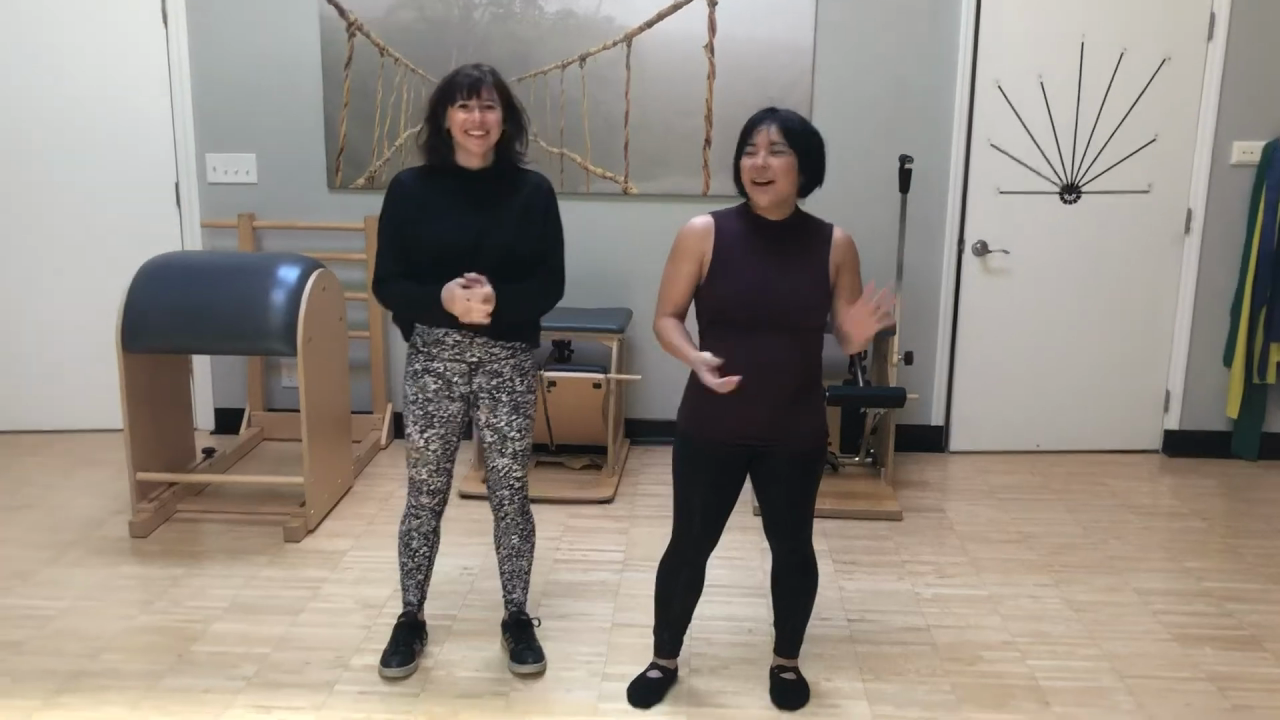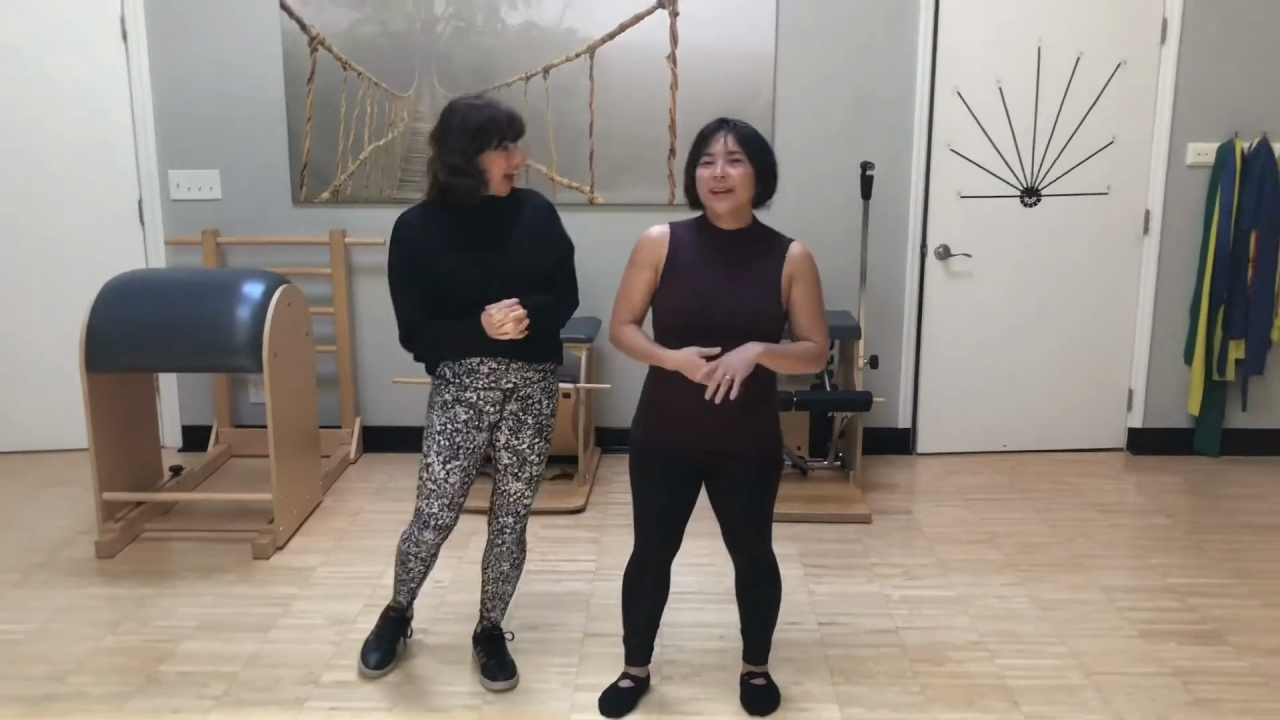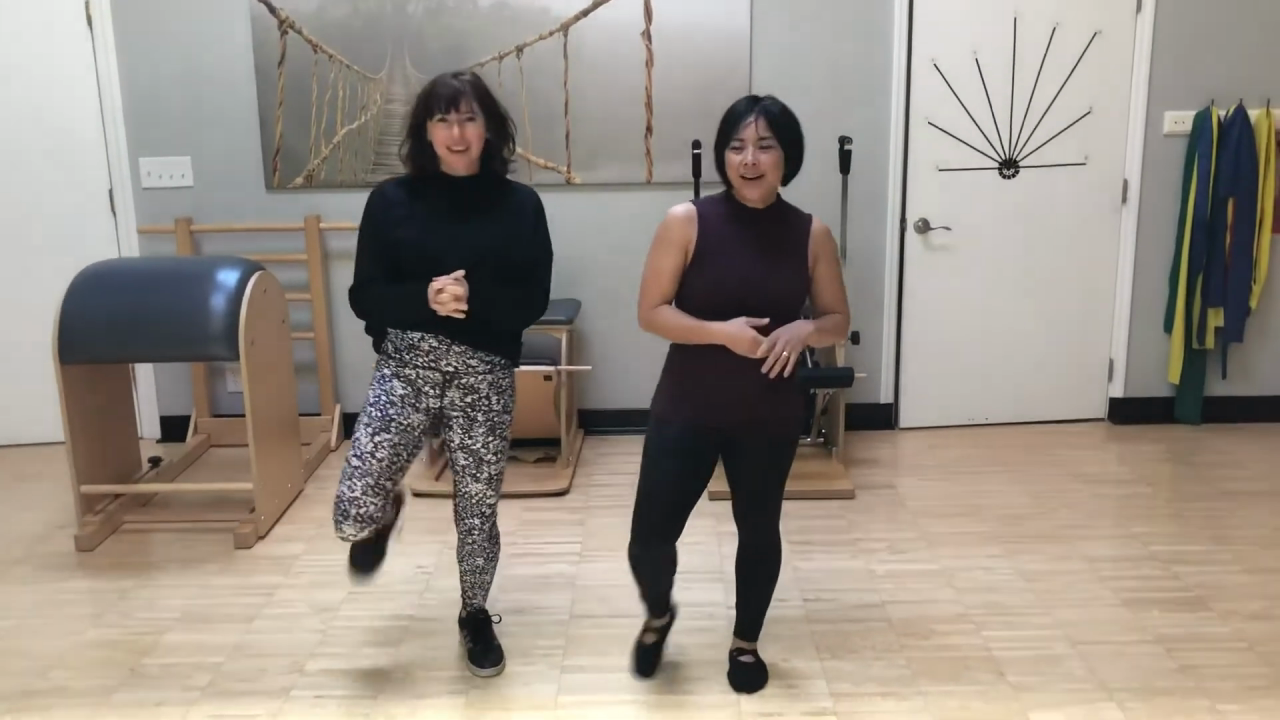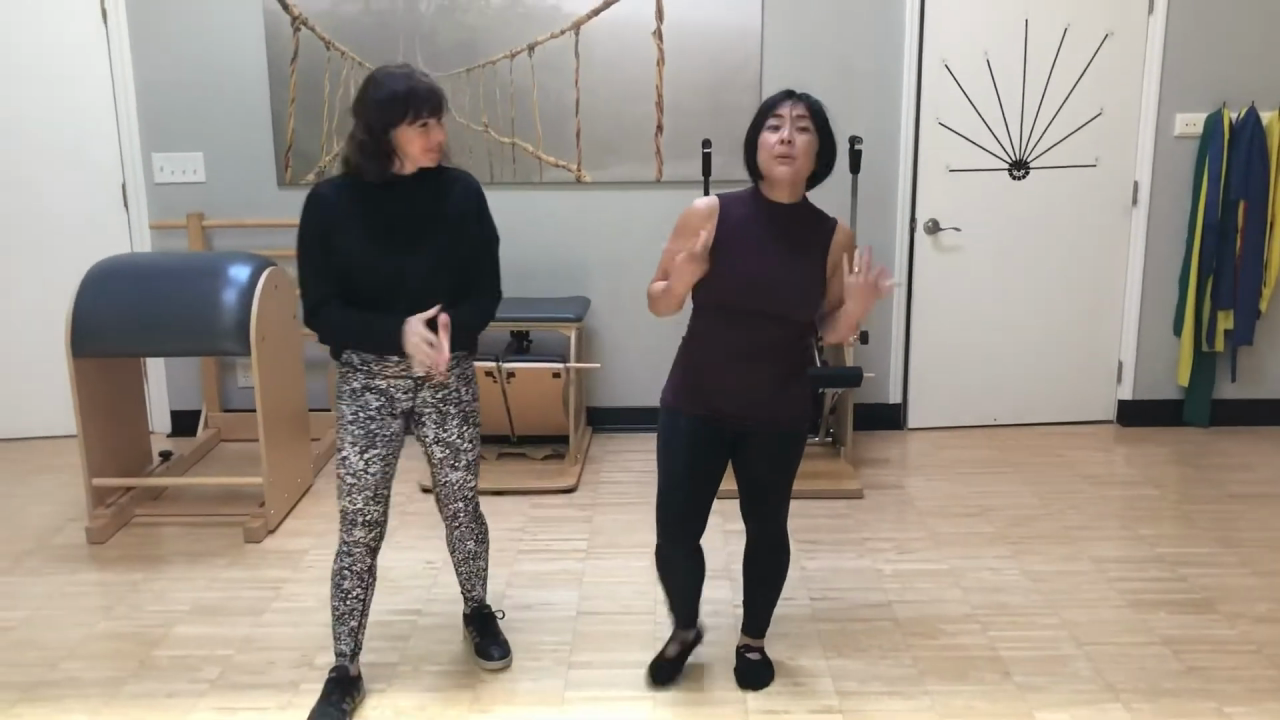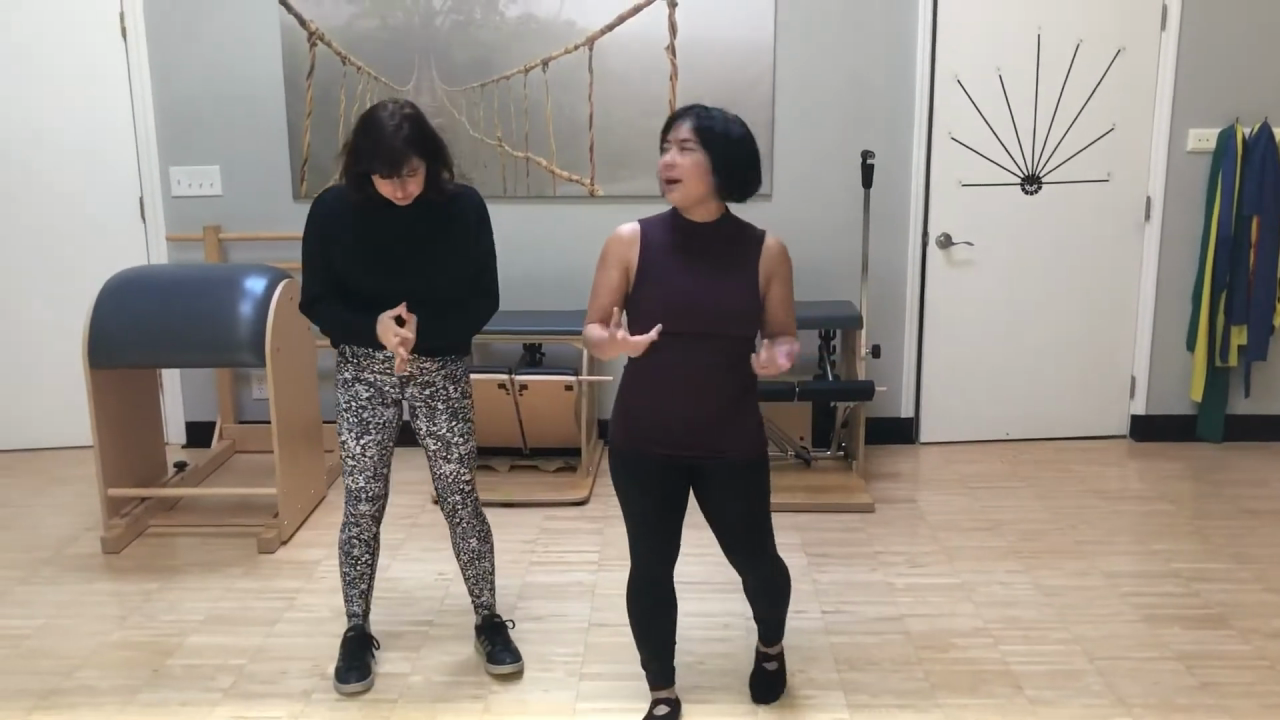
dt=1s
person 1, frame 1
left shoulder: (532, 191)
right shoulder: (411, 189)
left elbow: (550, 285)
right elbow: (386, 284)
left wrist: (499, 299)
right wrist: (441, 299)
left hip: (508, 360)
right hip: (433, 358)
left knee: (510, 494)
right knee: (425, 493)
left ankle: (517, 617)
right ankle: (410, 618)
person 1, frame 2
left shoulder: (536, 213)
right shoulder: (418, 229)
left elbow: (565, 297)
right elbow: (415, 334)
left wrist: (526, 313)
right wrist: (481, 327)
left hip: (533, 385)
right hip: (461, 387)
left knee: (511, 516)
right knee: (434, 514)
left ankle: (490, 631)
right ankle: (397, 614)
person 1, frame 3
left shoulder: (519, 204)
right shoulder: (392, 200)
left elbow: (533, 300)
right elbow: (365, 297)
left wrist: (474, 299)
right wrist: (425, 299)
left hip: (484, 373)
right hip: (404, 367)
left knee: (477, 511)
right knee: (353, 510)
left ankle: (475, 617)
right ankle: (386, 512)
person 1, frame 4
left shoulder: (461, 193)
right shoulder: (331, 203)
left elbow: (486, 290)
right elbow: (321, 310)
left wrist: (451, 329)
right wrist: (398, 331)
left hip: (449, 376)
right hip: (369, 380)
left knee: (461, 505)
right knee: (361, 526)
left ankle: (478, 611)
person 1, frame 5
left shoulder: (463, 207)
right shoulder: (333, 209)
left elbow: (482, 301)
right elbow: (316, 301)
left wrist: (423, 331)
right wrist: (374, 328)
left hip: (441, 370)
right hip: (362, 372)
left knee: (460, 499)
right knee: (362, 504)
left ankle: (488, 619)
right ankle: (357, 631)
person 2, frame 1
left shoulder: (833, 244)
right shoulder: (704, 232)
left elbow: (849, 335)
right elbow: (666, 316)
left wrist: (861, 329)
right wrist: (694, 357)
left hip: (796, 434)
right hip: (710, 429)
left knee: (792, 548)
right knee: (690, 545)
left ankle: (786, 660)
right ankle: (664, 659)
person 2, frame 2
left shoulder: (790, 258)
right shoulder: (660, 243)
left elbow: (815, 351)
right elbow: (622, 328)
left wrist: (756, 353)
right wrist: (675, 359)
left hip: (749, 444)
right hip: (664, 438)
left knee: (753, 555)
right knee: (652, 553)
left ankle: (756, 667)
right ankle: (636, 667)
person 2, frame 3
left shoulder: (810, 235)
right shoulder: (686, 221)
left elbow: (838, 320)
right elbow: (650, 312)
left wrist: (803, 331)
right wrist: (720, 332)
left hip: (770, 415)
right hip: (686, 409)
left knee: (759, 530)
right knee: (651, 534)
left ankle: (745, 642)
right ankle: (657, 616)
person 2, frame 4
left shoulder: (833, 237)
right shoulder: (707, 215)
left elbow: (829, 331)
right elbow: (657, 301)
left wrist: (856, 308)
right wrist: (675, 289)
left hip: (778, 414)
right hip: (695, 404)
left knee: (766, 529)
right knee: (676, 528)
left ankle: (752, 640)
right ankle: (684, 628)
person 2, frame 5
left shoulder: (765, 251)
right shoulder: (630, 241)
left elbow: (781, 333)
right elbow: (593, 330)
left wrist: (779, 356)
right wrist: (612, 343)
left hip: (732, 442)
right hip: (644, 440)
left knee: (755, 556)
right knee: (651, 566)
left ankle: (771, 644)
